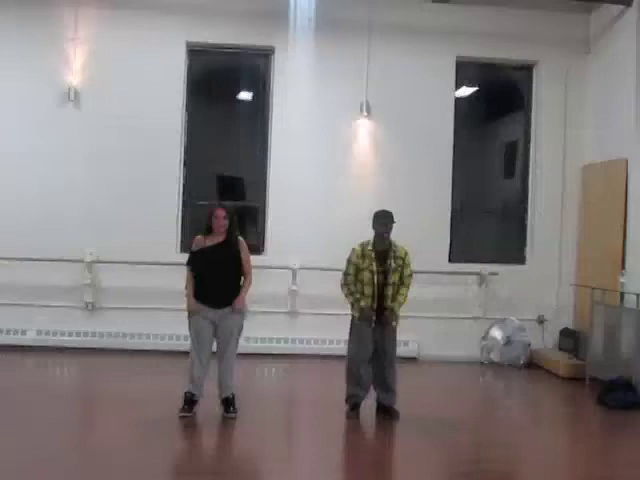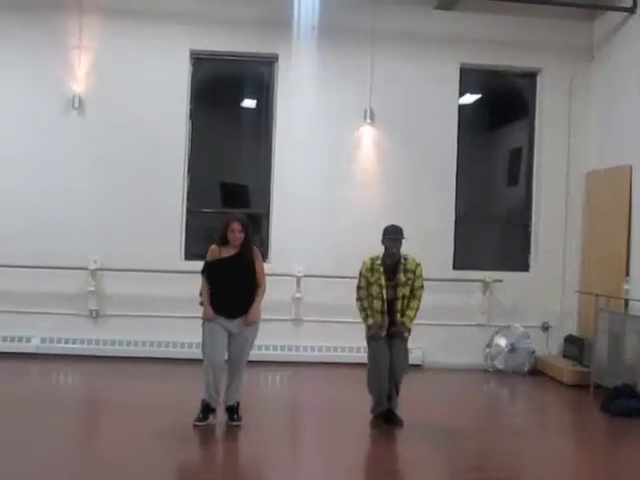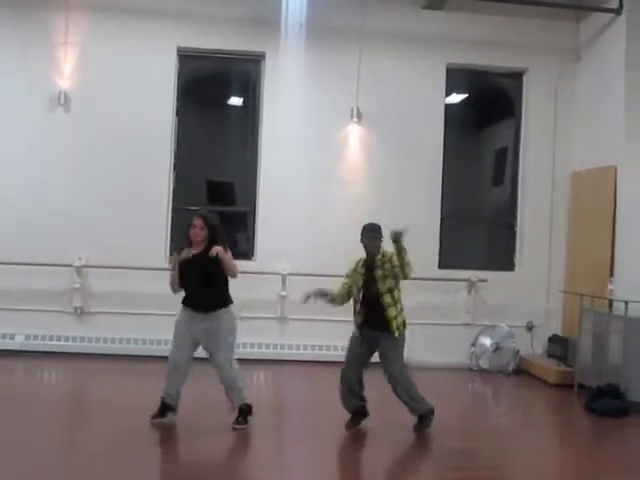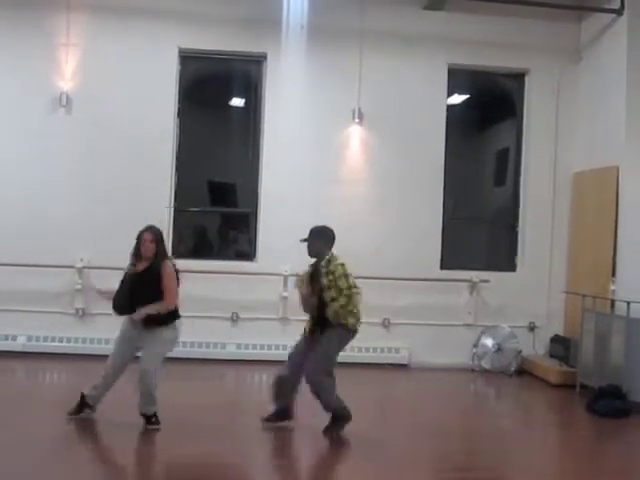
dt=1s
person 1, frame 1
left shoulder: (238, 243)
right shoulder: (199, 242)
left elbow: (247, 274)
right elbow: (191, 272)
left wrist: (242, 296)
right wrist: (189, 298)
left hip: (230, 307)
right hip: (202, 307)
left knee: (227, 353)
right knee: (199, 351)
left ankle: (228, 397)
right ankle: (192, 396)
person 1, frame 2
left shoulder: (253, 254)
right shoulder: (215, 251)
left elbow: (261, 285)
right elbow: (205, 281)
left wrist: (255, 308)
right wrist: (206, 306)
left hip: (244, 317)
right hip: (216, 316)
left knee: (237, 363)
right knee: (213, 360)
left ankle: (232, 405)
right ankle: (209, 405)
person 1, frame 3
left shoulder: (217, 252)
right shoulder: (185, 255)
left elbow: (234, 273)
right elbow: (176, 288)
left wrist: (222, 255)
right wrist: (174, 267)
left hip: (219, 317)
right hip: (190, 316)
left knee: (224, 364)
right knee: (177, 360)
left ankle: (243, 409)
right ankle: (168, 405)
person 1, frame 4
left shoulder: (165, 266)
right shoulder: (135, 266)
left elbow: (172, 303)
right elbow: (125, 294)
left wrist: (144, 311)
right wrist: (113, 296)
left hip: (163, 329)
right hip: (137, 326)
left knee: (148, 369)
right knee: (114, 365)
left ankle: (149, 412)
right ankle: (88, 401)
person 2, frame 1
left shoulder: (401, 254)
right shoulder: (359, 252)
left elbow: (405, 284)
right elbow: (347, 282)
left wrist: (394, 308)
right wrist: (360, 305)
left hip: (387, 315)
right hip: (363, 314)
left knee: (387, 359)
right knee: (358, 357)
left ankle: (386, 403)
right ankle: (354, 402)
person 2, frame 2
left shoulder: (413, 266)
right shoulder: (369, 266)
left elbow: (416, 296)
right elbow: (362, 297)
left wrist: (405, 323)
right wrist: (371, 323)
left hip: (399, 327)
right hip: (377, 326)
left knee: (397, 369)
right knee: (378, 368)
left ankle: (391, 410)
right ankle: (379, 410)
person 2, frame 3
left shoulder: (390, 260)
right shoulder: (357, 268)
left elbow: (405, 272)
right elbow: (342, 297)
left wrist: (399, 246)
right wrist: (323, 294)
left hip: (390, 330)
right hip: (365, 329)
left knee: (397, 374)
right knee: (350, 370)
left ankle: (424, 412)
right ankle: (358, 409)
person 2, frame 4
left shoulder: (337, 267)
right shoulder: (314, 267)
left elbow: (353, 297)
right elbow: (308, 296)
left wrist: (333, 314)
right wrist: (308, 302)
left hip: (340, 327)
right hip: (320, 325)
left knee: (315, 370)
right knee: (294, 362)
left ankle: (339, 413)
right ankle: (283, 407)
